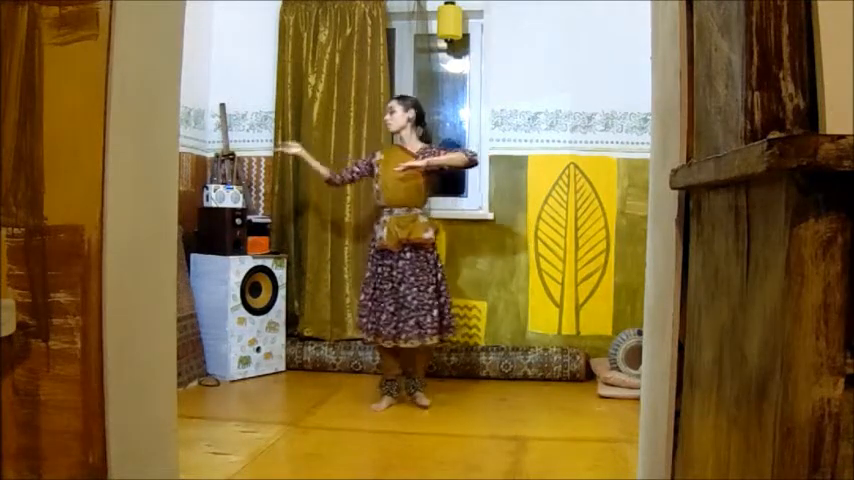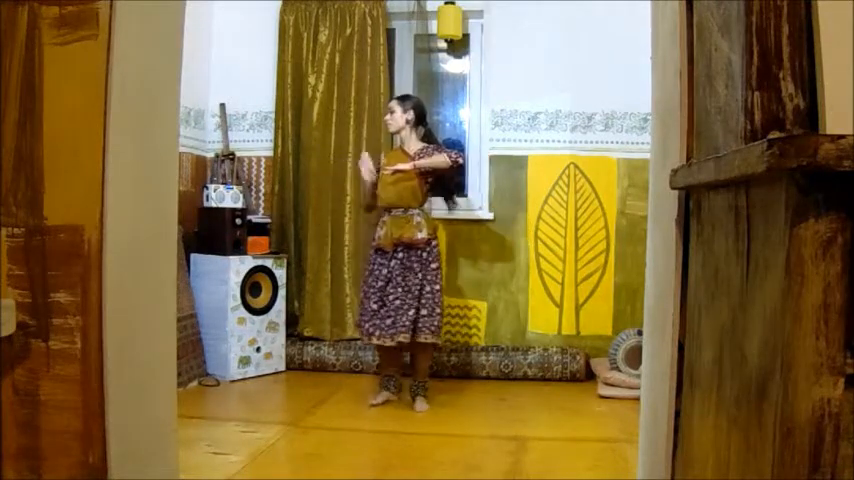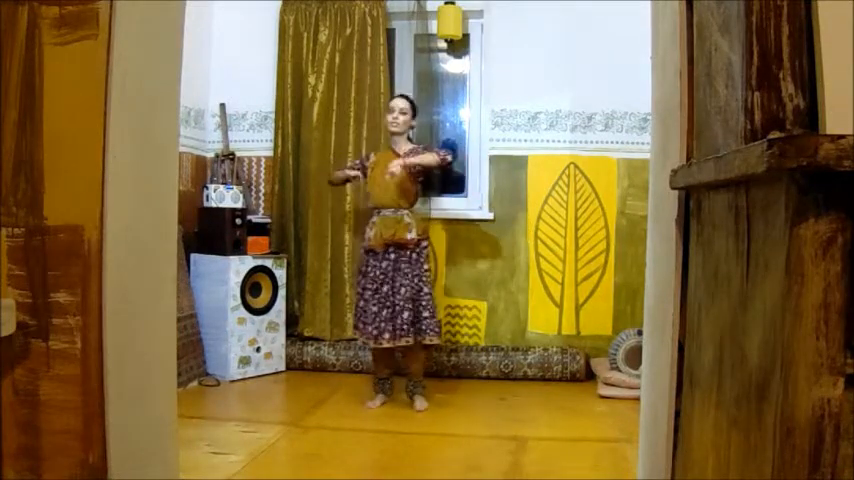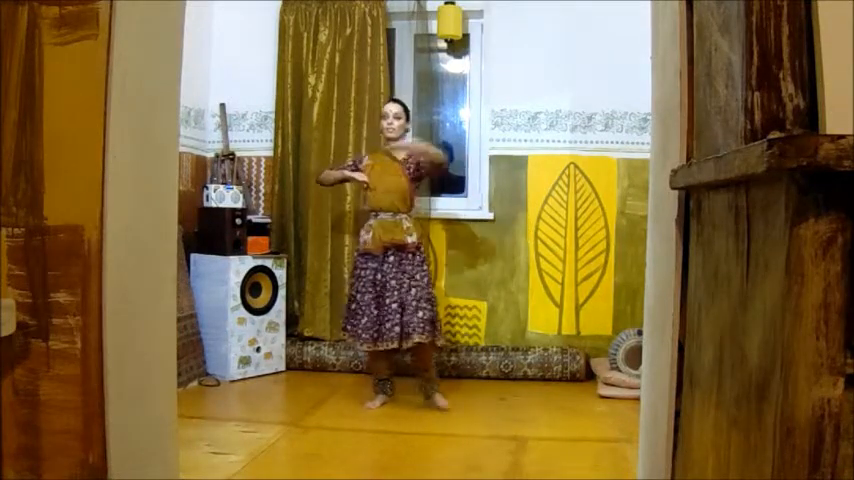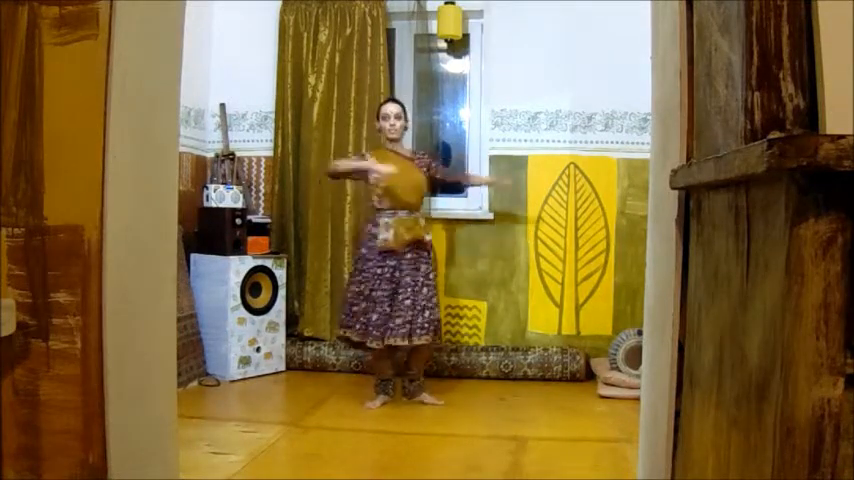
dt=0.3s
person 1, frame 1
left shoulder: (428, 152)
right shoulder: (379, 157)
left elbow: (469, 158)
right elbow: (336, 178)
left wrist: (424, 163)
right wrist: (302, 154)
left hip: (418, 239)
right hip: (385, 238)
left knee: (421, 316)
right knee: (383, 315)
left ankle: (417, 386)
right ankle: (389, 389)
person 1, frame 2
left shoulder: (428, 153)
right shoulder: (385, 158)
left elbow: (455, 159)
right elbow: (372, 204)
left wrist: (410, 166)
right wrist: (368, 179)
left hip: (417, 239)
right hip: (385, 238)
left knee: (418, 316)
right knee: (381, 313)
left ankle: (419, 390)
right ankle: (389, 384)
person 1, frame 3
left shoulder: (418, 154)
right shoulder: (372, 158)
left elbow: (445, 157)
right elbow: (333, 178)
left wrist: (404, 161)
right wrist: (349, 174)
left hip: (408, 237)
right hip: (376, 237)
left knee: (411, 314)
right knee: (376, 316)
left ankle: (415, 389)
right ankle: (382, 387)
person 1, frame 4
left shoulder: (415, 160)
right shoulder: (366, 161)
left elbow: (440, 162)
right elbow: (322, 178)
left wrist: (418, 146)
right wrist: (348, 174)
left hip: (405, 243)
right hip: (372, 242)
left knee: (417, 316)
right knee: (372, 317)
left ankle: (430, 386)
right ankle: (382, 388)
person 1, frame 5
left shoulder: (421, 159)
right shoulder: (370, 159)
left elbow: (456, 176)
right elbow: (333, 169)
left wrist: (487, 180)
right wrist: (368, 166)
left hip: (416, 242)
right hip: (382, 239)
left knee: (423, 318)
right knee: (380, 316)
left ankle: (414, 386)
right ankle: (382, 387)
